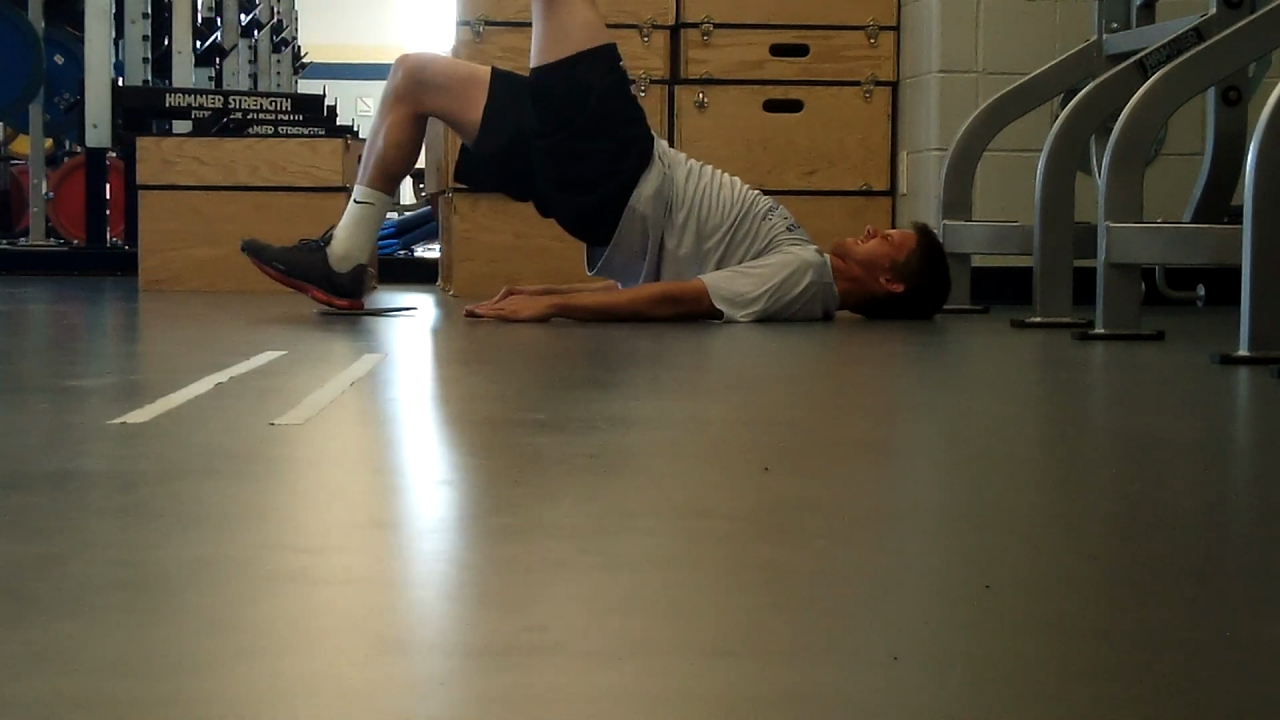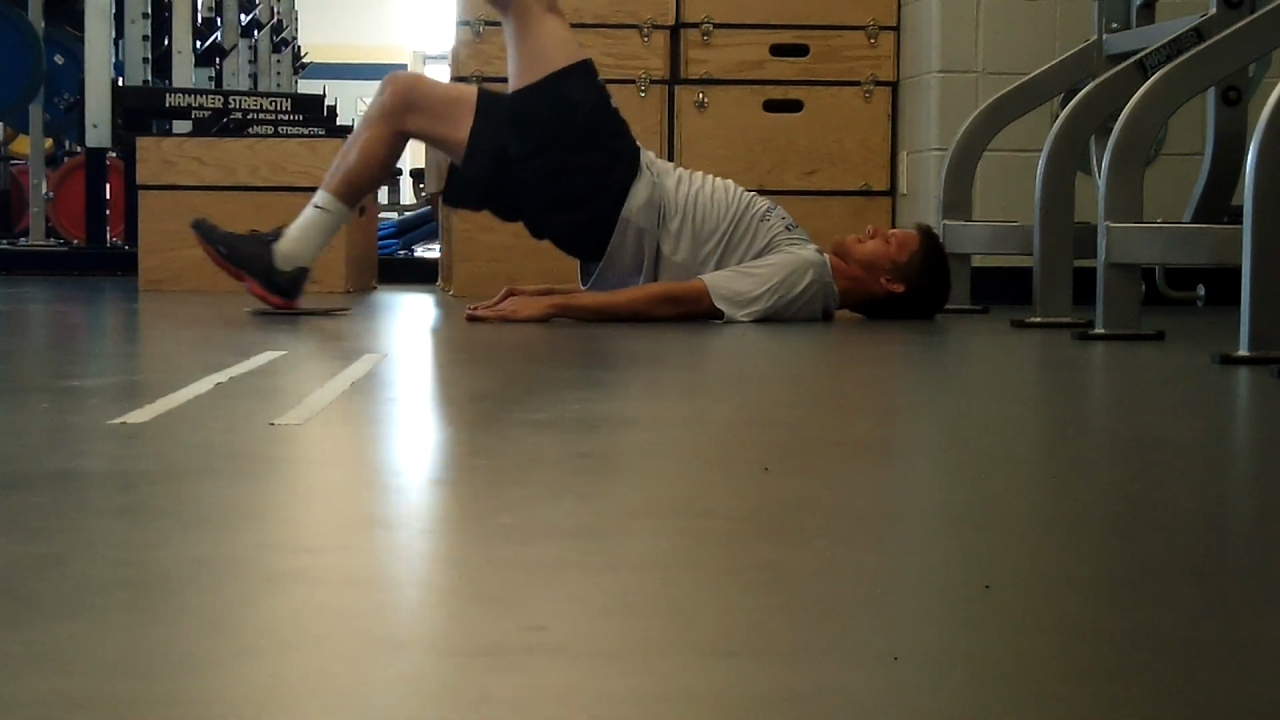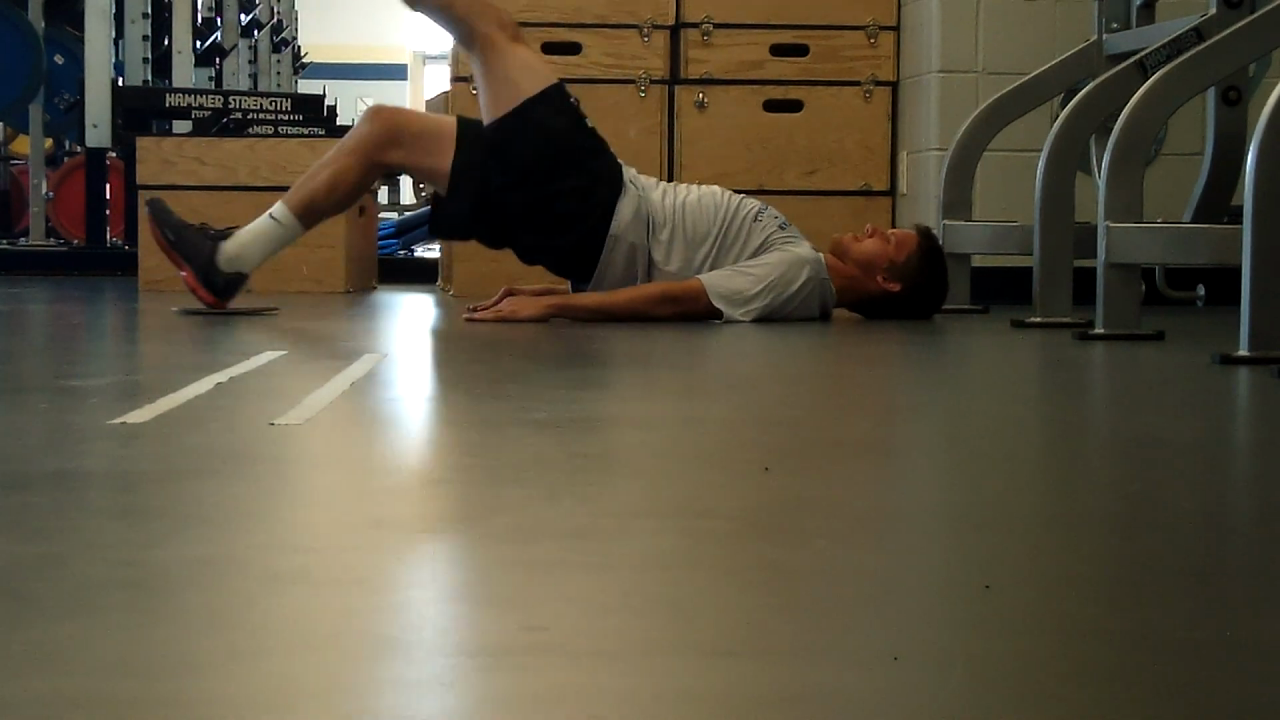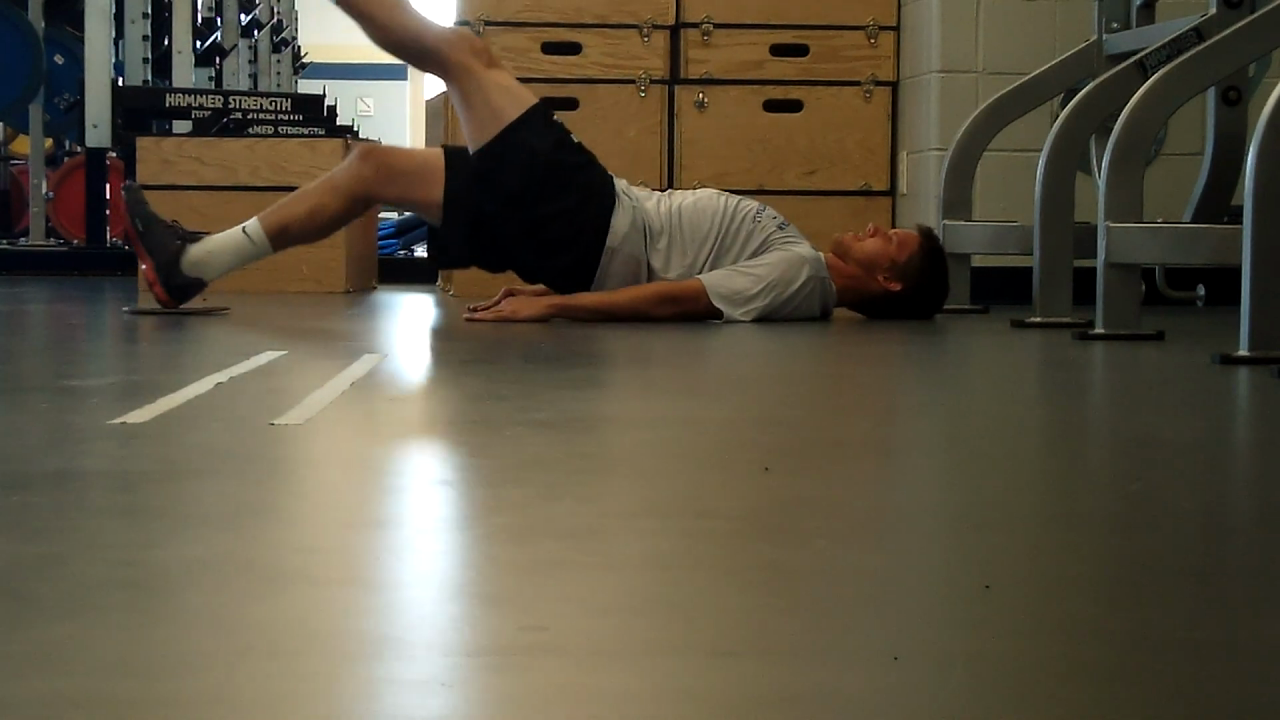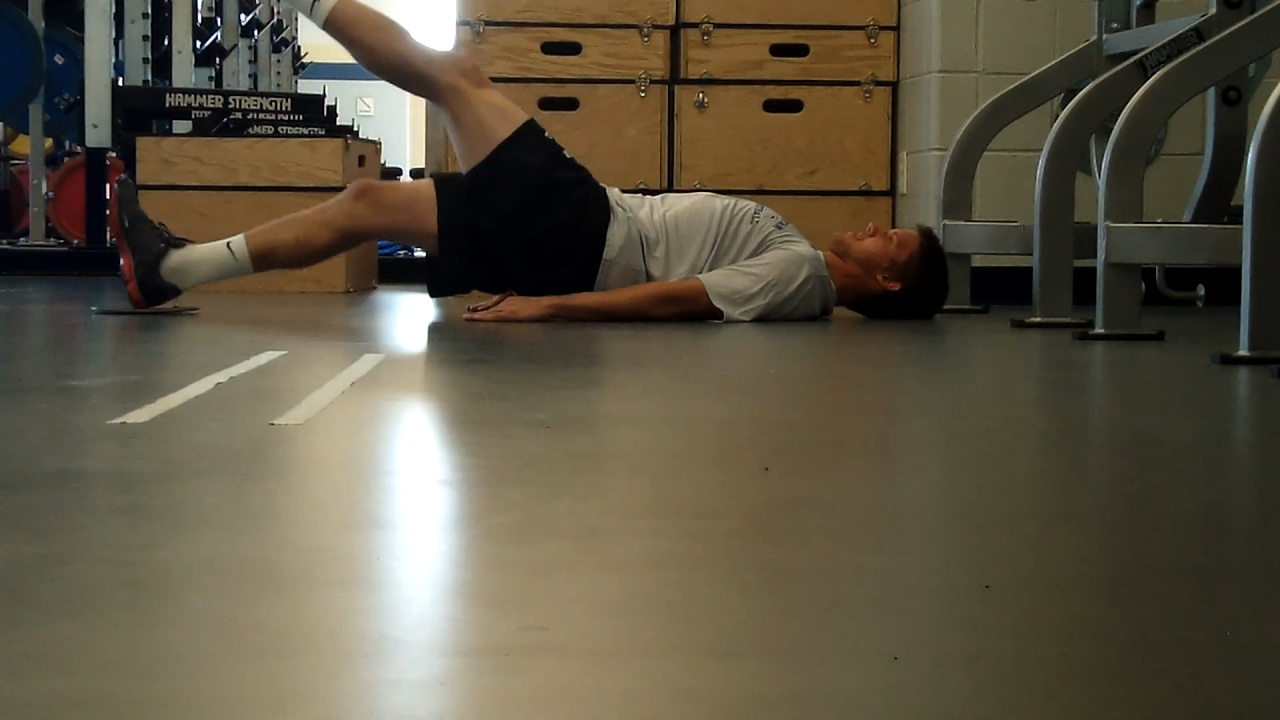
dt=0.2s
person 1, frame 1
left shoulder: (803, 277)
right shoulder: (802, 267)
left elbow: (681, 301)
left wrist: (554, 306)
right hip: (622, 188)
right knee: (414, 78)
right ankle: (344, 258)
person 1, frame 2
left shoulder: (804, 277)
right shoulder: (799, 264)
left elbow: (681, 300)
left wrist: (554, 305)
right wrist: (556, 289)
left hip: (607, 194)
right hip: (617, 205)
right knee: (403, 95)
right ankle: (288, 258)
person 1, frame 3
left shoulder: (799, 275)
right shoulder: (794, 266)
left elbow: (678, 300)
left wrist: (550, 306)
right wrist: (554, 288)
left hip: (593, 212)
right hip: (602, 217)
right knee: (383, 127)
right ankle: (229, 260)
person 1, frame 4
left shoulder: (799, 274)
right shoulder: (795, 266)
left elbow: (677, 299)
left wrist: (551, 306)
right wrist: (547, 285)
left hip: (588, 227)
right hip: (595, 229)
right knee: (371, 166)
right ankle: (190, 263)
person 1, frame 5
left shoulder: (798, 273)
right shoulder: (793, 262)
left elbow: (677, 299)
left wrist: (549, 306)
left hip: (582, 241)
right hip: (590, 231)
left knee: (457, 77)
right knee: (366, 203)
right ankle: (169, 269)
